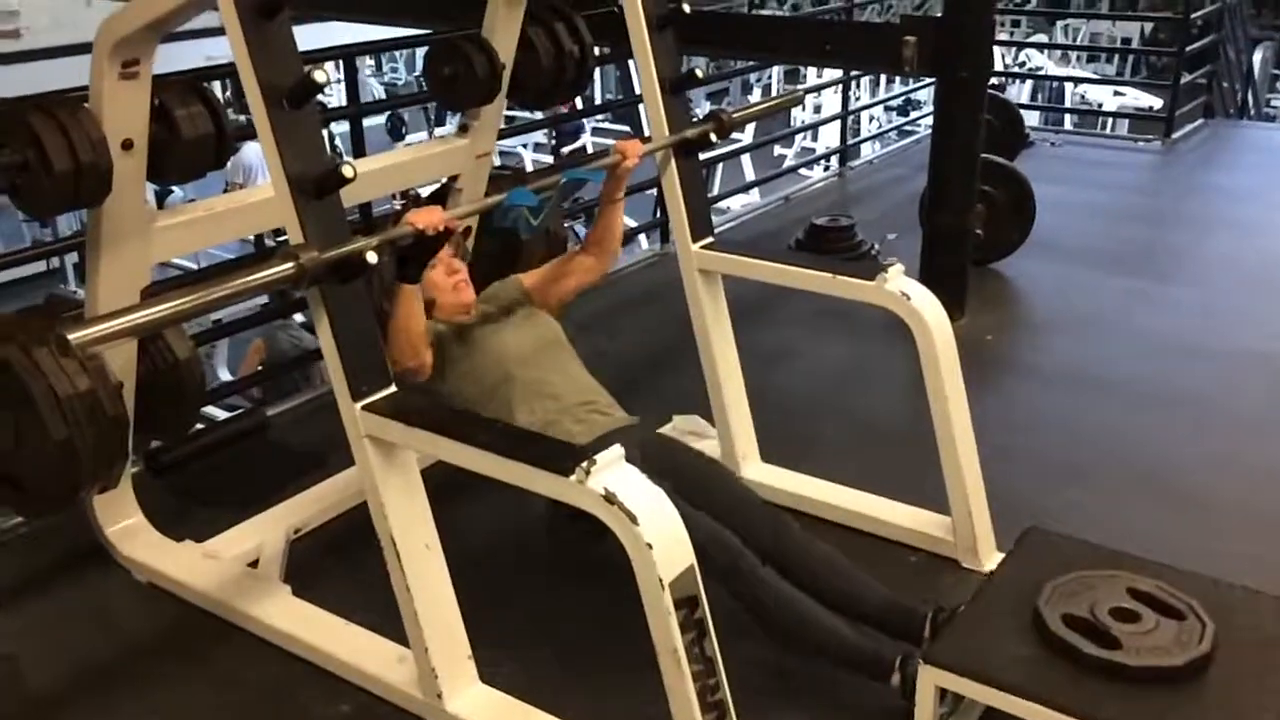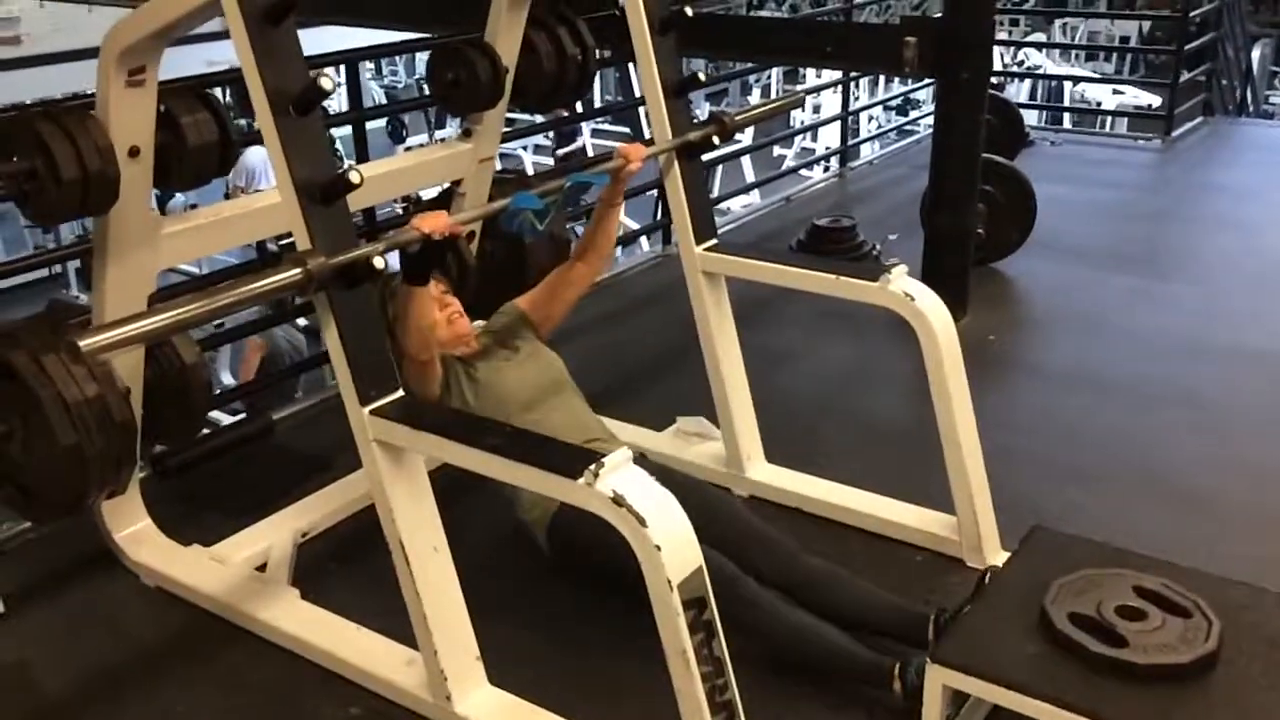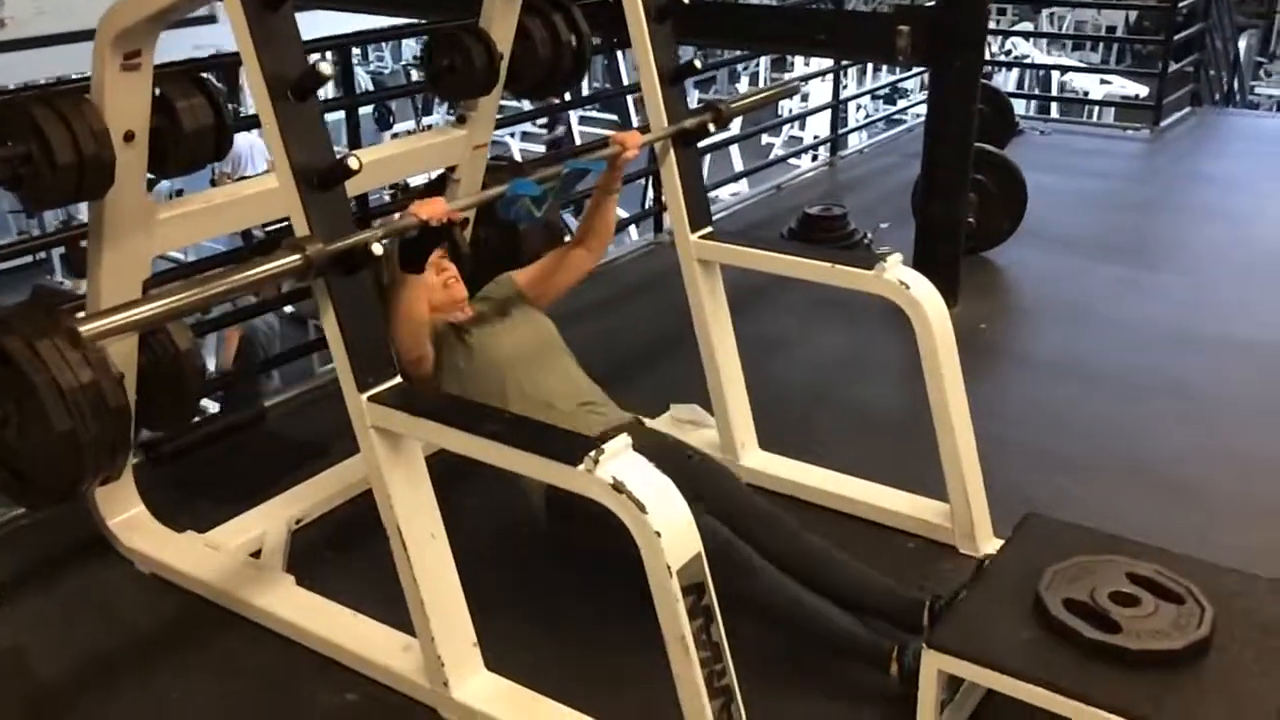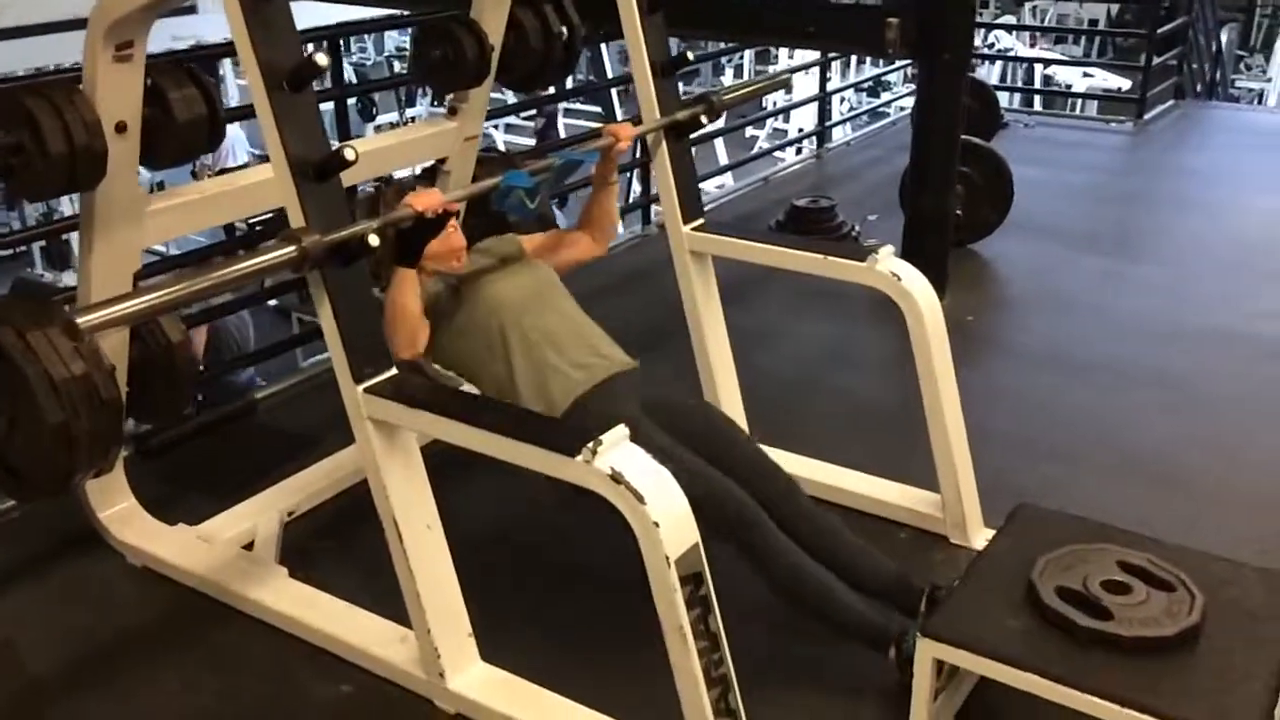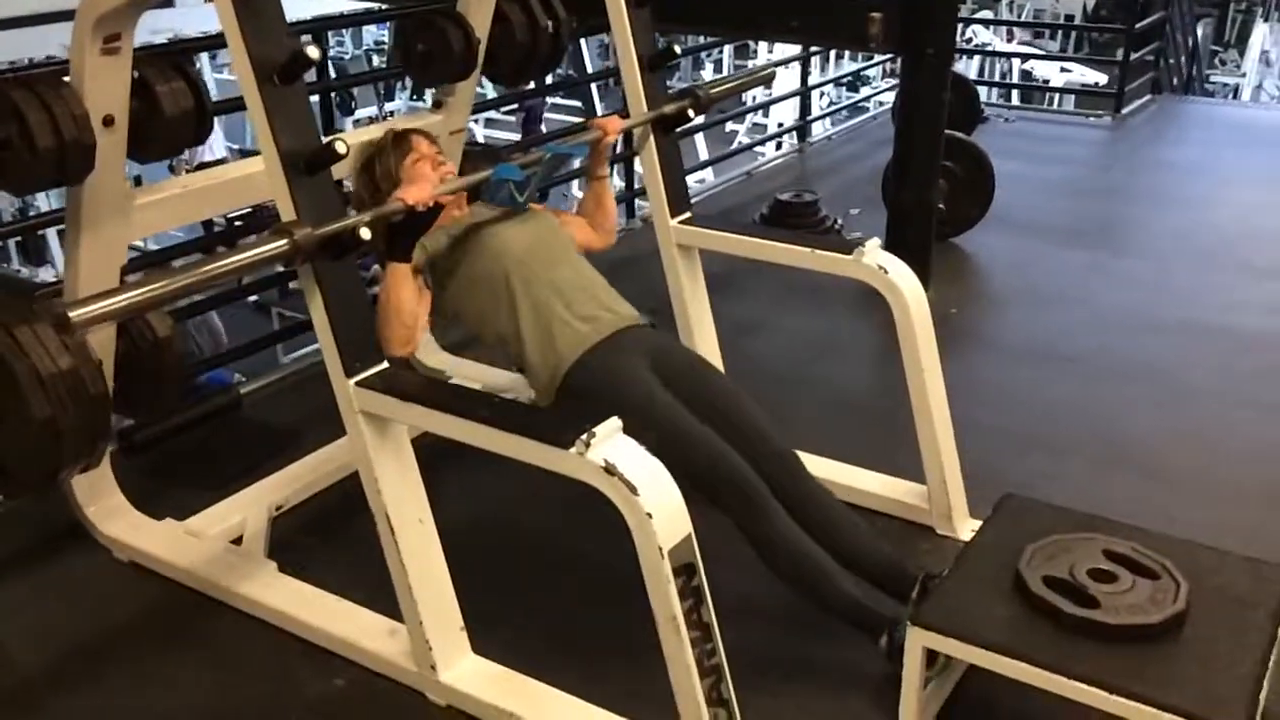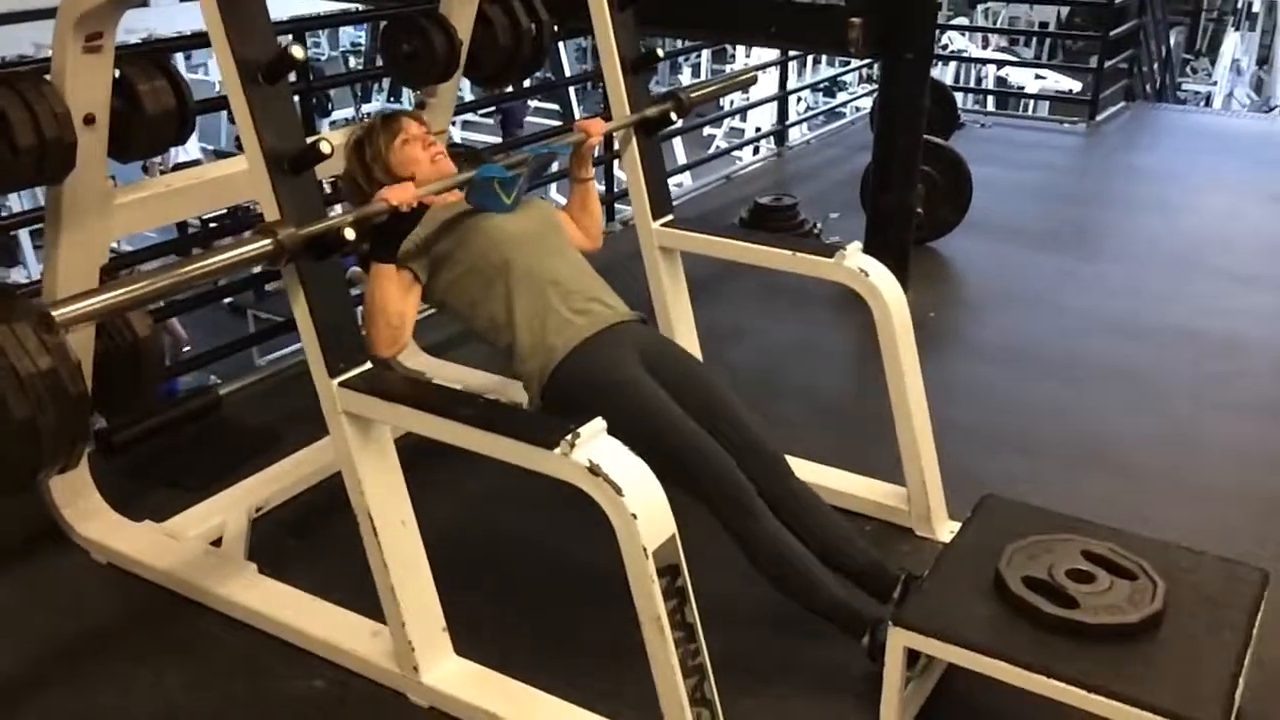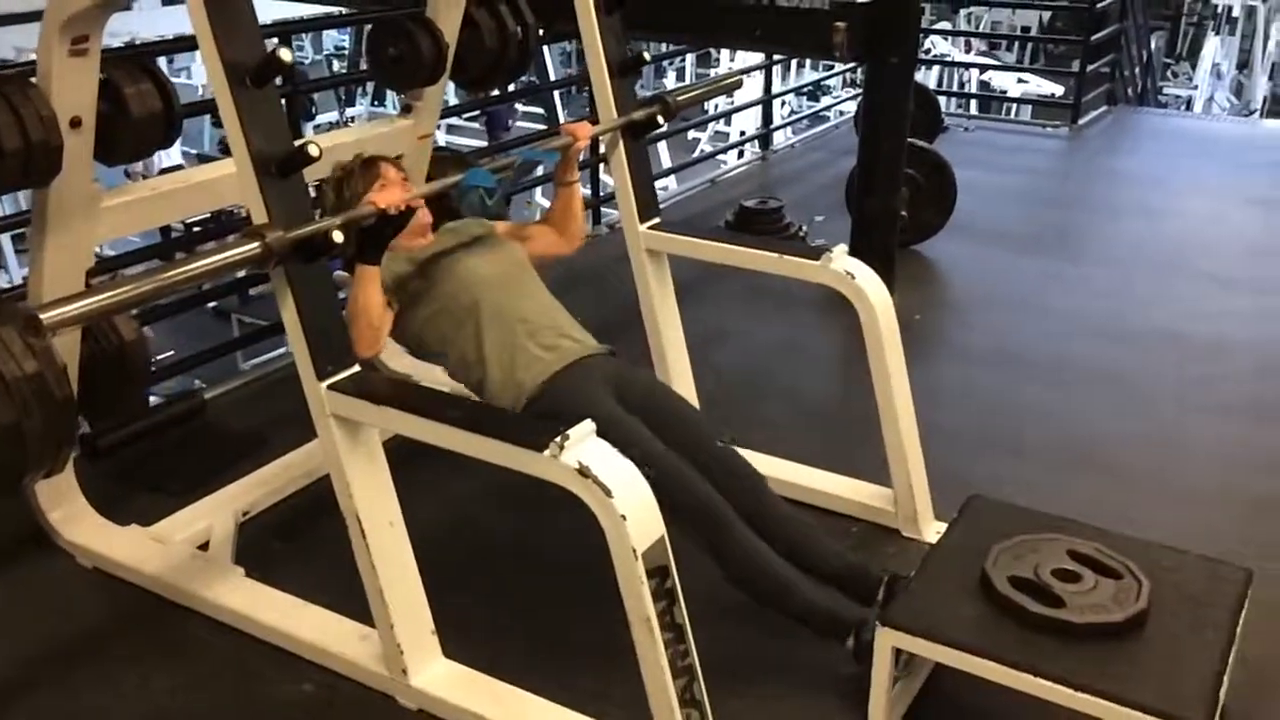
dt=0.2s
person 1, frame 1
left shoulder: (505, 298)
right shoulder: (435, 345)
left elbow: (596, 258)
right elbow: (406, 361)
left wrist: (614, 185)
right wrist: (410, 264)
left hip: (631, 434)
left knee: (773, 529)
right knee: (729, 560)
left ankle: (925, 625)
right ankle: (899, 668)
person 1, frame 2
left shoulder: (507, 335)
right shoulder: (441, 387)
left elbow: (585, 265)
right elbow: (417, 349)
left wrist: (614, 191)
right wrist: (417, 265)
left hip: (628, 470)
right hip: (573, 511)
left knee: (772, 549)
right knee: (723, 586)
left ankle: (930, 626)
right ankle: (899, 676)
person 1, frame 3
left shoulder: (500, 301)
right shoulder: (435, 357)
left elbow: (584, 250)
right elbow: (408, 346)
left wrist: (611, 178)
left hip: (627, 436)
left knee: (768, 526)
right knee: (726, 558)
left ankle: (926, 613)
right ankle: (899, 658)
person 1, frame 4
left shoulder: (497, 252)
right shoulder: (430, 300)
left elbow: (591, 238)
right elbow: (404, 348)
left wrist: (607, 165)
right wrist: (408, 245)
left hip: (631, 383)
right hip: (579, 418)
left knee: (776, 492)
right knee: (739, 517)
left ankle: (920, 599)
right ankle: (898, 640)
person 1, frame 5
left shoulder: (500, 209)
right shoulder: (427, 252)
left elbow: (598, 231)
right elbow: (400, 344)
left wrist: (598, 158)
right wrist: (400, 237)
left hip: (645, 342)
right hip: (587, 374)
left knee: (780, 467)
right knee: (740, 491)
left ankle: (912, 586)
right ankle: (890, 626)
person 1, frame 6
right shoulder: (416, 239)
left elbow: (588, 236)
right elbow: (387, 346)
left wrist: (582, 160)
right wrist: (385, 235)
left hip: (635, 336)
right hip: (577, 367)
left knee: (767, 468)
right knee: (729, 489)
left ankle: (894, 587)
right ankle: (872, 627)
person 1, frame 7
left shoulder: (464, 232)
right shoulder: (391, 273)
left elbow: (566, 237)
right elbow: (366, 347)
left wrist: (568, 165)
right wrist: (370, 243)
left hip: (601, 365)
right hip: (548, 398)
left knee: (739, 482)
right knee: (704, 508)
left ankle: (878, 590)
right ankle: (856, 630)
